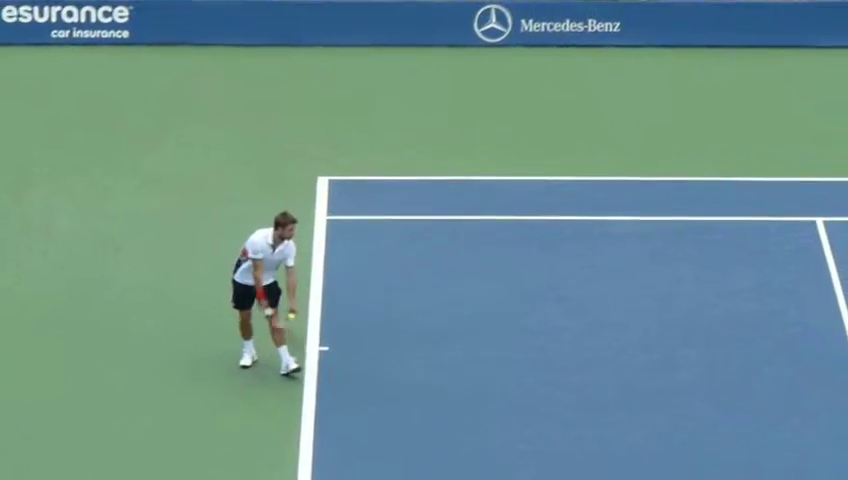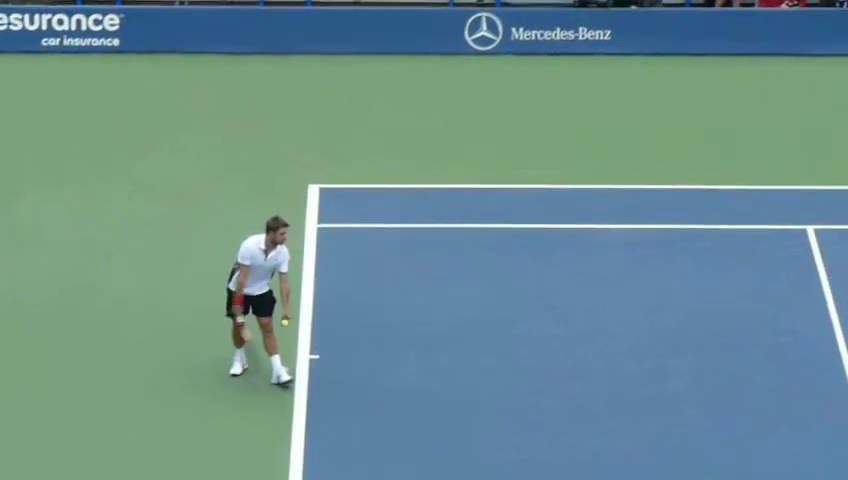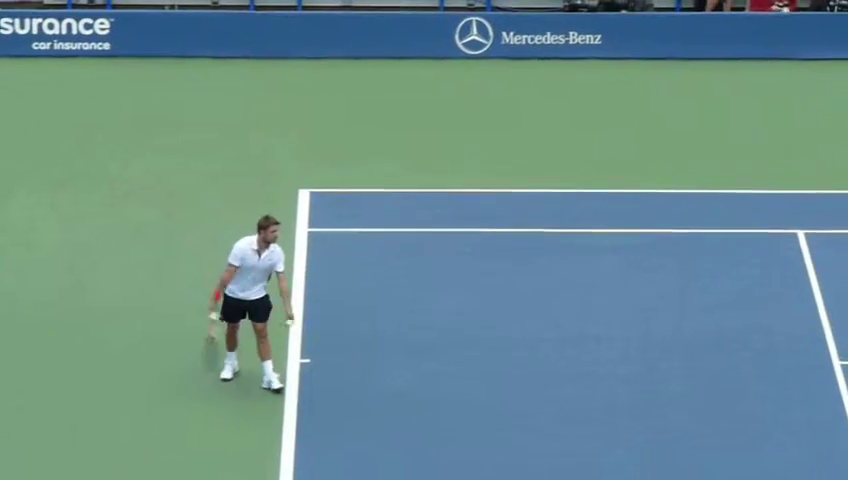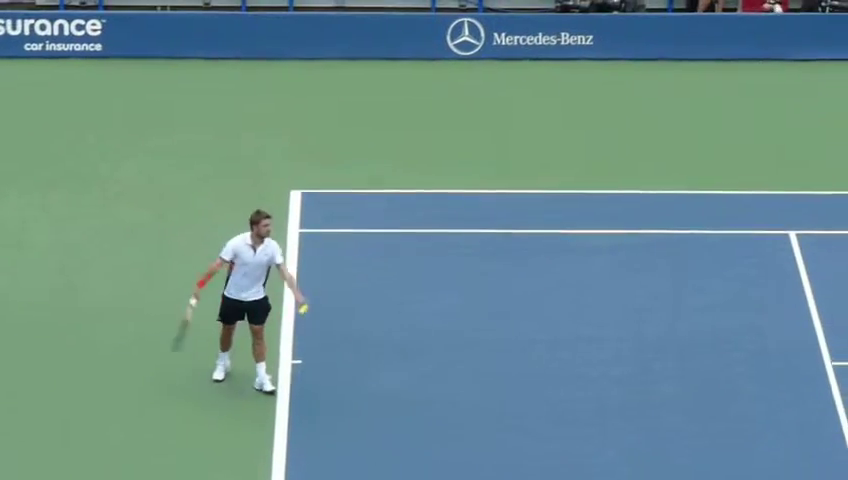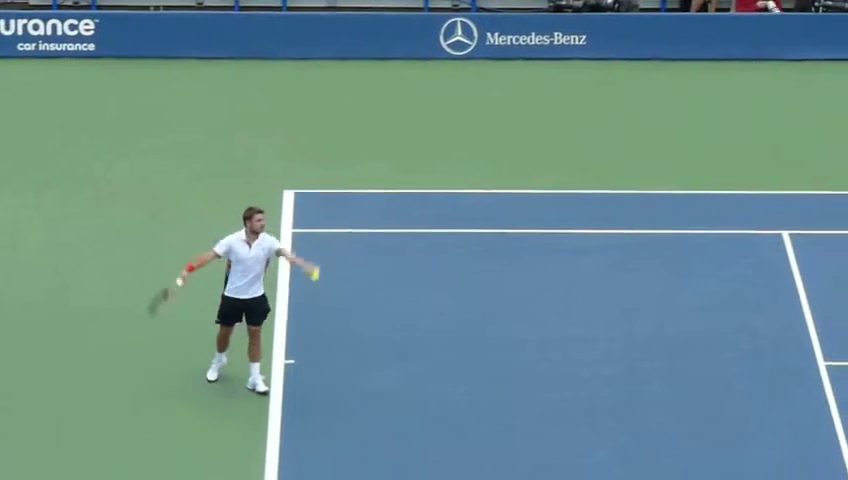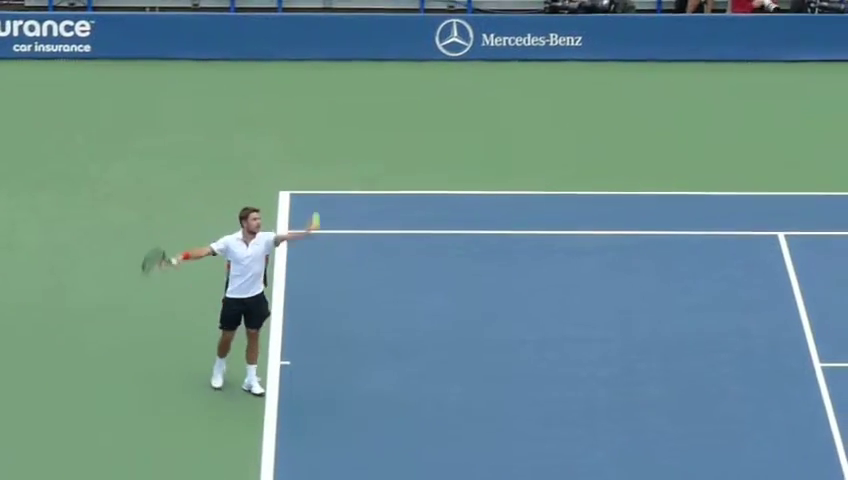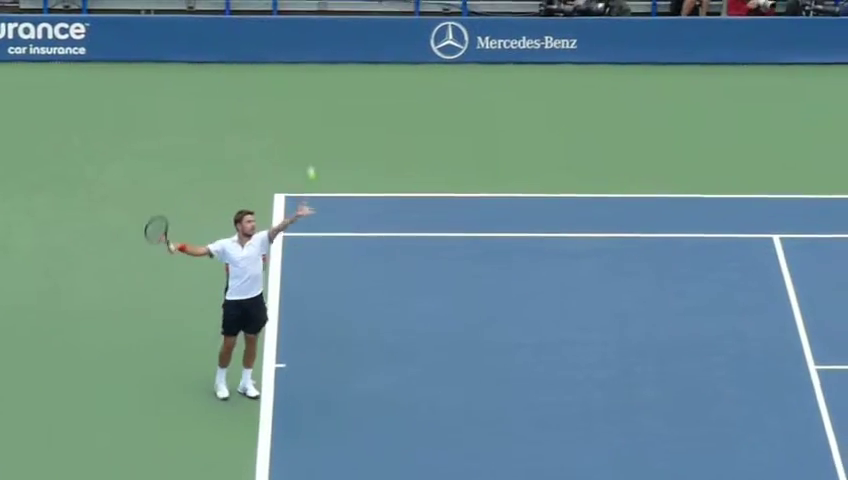
dt=0.1s
person 1, frame 1
left shoulder: (289, 246)
right shoulder: (257, 240)
left elbow: (290, 275)
right elbow: (256, 272)
left wrist: (292, 302)
right wrist: (261, 298)
left hip: (268, 282)
right hip: (244, 281)
left knee: (274, 319)
right knee: (245, 317)
left ankle: (286, 361)
right ankle: (249, 352)
person 1, frame 2
left shoulder: (283, 252)
right shoulder: (250, 246)
left elbow: (284, 281)
right elbow: (242, 277)
left wrist: (286, 308)
right wrist: (237, 303)
left hip: (262, 292)
right hip: (239, 290)
left knee: (268, 328)
right knee: (238, 325)
left ankle: (278, 371)
right ankle: (239, 360)
person 1, frame 3
left shoulder: (277, 252)
right shoulder: (242, 246)
left elbow: (282, 280)
right elbow: (228, 274)
left wrist: (288, 307)
right wrist: (215, 298)
left hip: (259, 297)
right hip: (234, 296)
left knee: (262, 333)
right knee: (232, 330)
left ankle: (270, 377)
right ankle: (231, 364)
person 1, frame 4
left shoulder: (272, 247)
right shoulder: (236, 243)
left elbow: (284, 271)
right elbow: (218, 265)
left wrist: (297, 293)
right wrist: (199, 285)
left hip: (257, 298)
right hip: (233, 296)
left knee: (258, 334)
right knee: (227, 330)
left ankle: (262, 378)
right ankle: (223, 364)
person 1, frame 5
left shoulder: (268, 241)
right shoulder: (232, 241)
left elbow: (286, 254)
right elbow: (209, 256)
left wrist: (304, 265)
right wrist: (188, 270)
left hip: (256, 297)
right hip: (232, 296)
left knee: (254, 334)
right knee: (225, 331)
left ankle: (255, 378)
right ankle: (218, 362)
person 1, frame 6
left shoulder: (265, 239)
right shoulder: (229, 241)
left elbow: (283, 237)
right elbow: (205, 251)
left wrist: (305, 233)
right wrist: (182, 257)
left hip: (256, 297)
right hip: (233, 297)
left knee: (253, 336)
right knee: (227, 337)
left ankle: (251, 379)
right ankle: (219, 369)
person 1, frame 7
left shoulder: (260, 240)
right shoulder: (226, 245)
left elbow: (278, 229)
right elbow: (199, 251)
left wrist: (296, 216)
right wrist: (179, 248)
left hip: (255, 299)
right hip: (234, 301)
left knee: (252, 341)
right knee: (229, 342)
left ankle: (246, 383)
right ankle: (220, 380)
